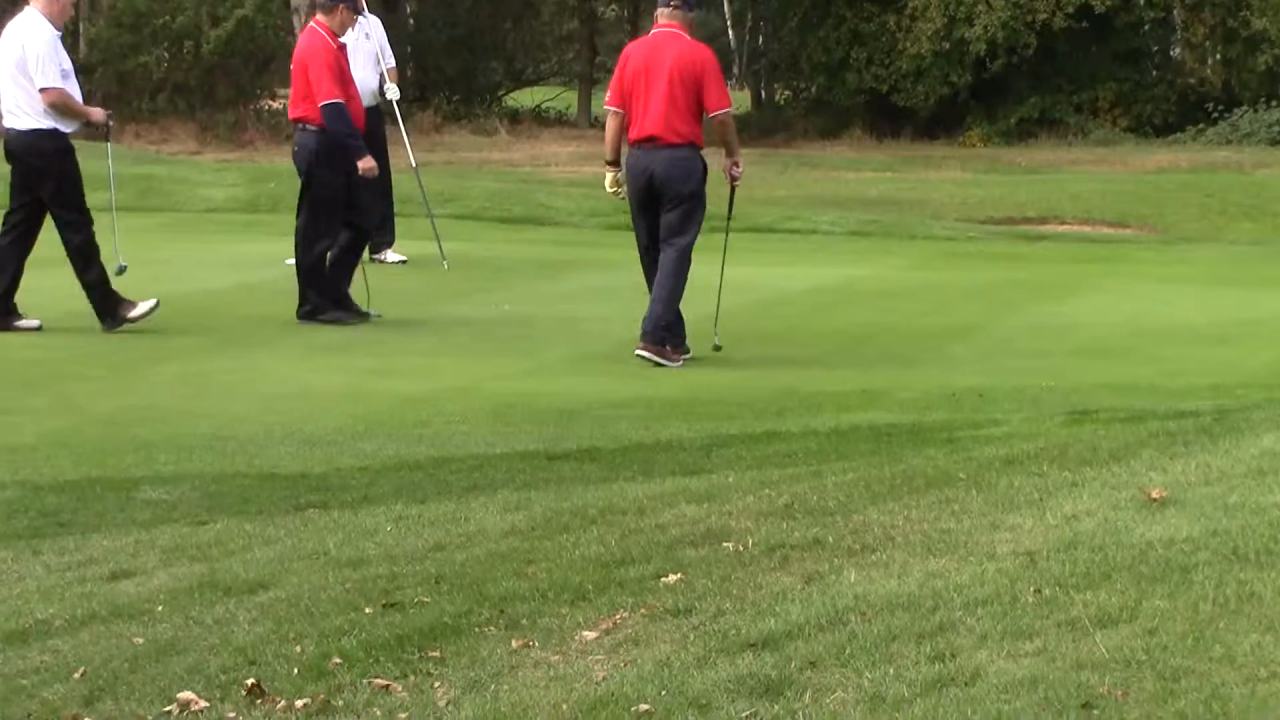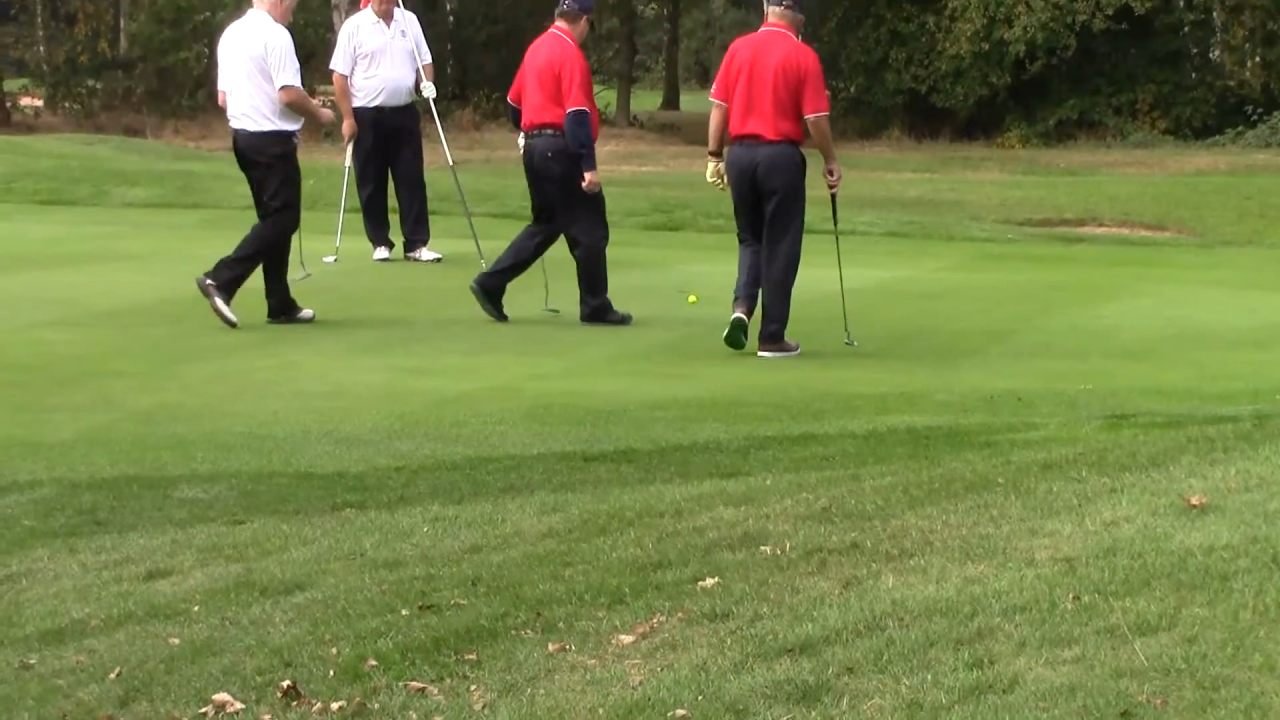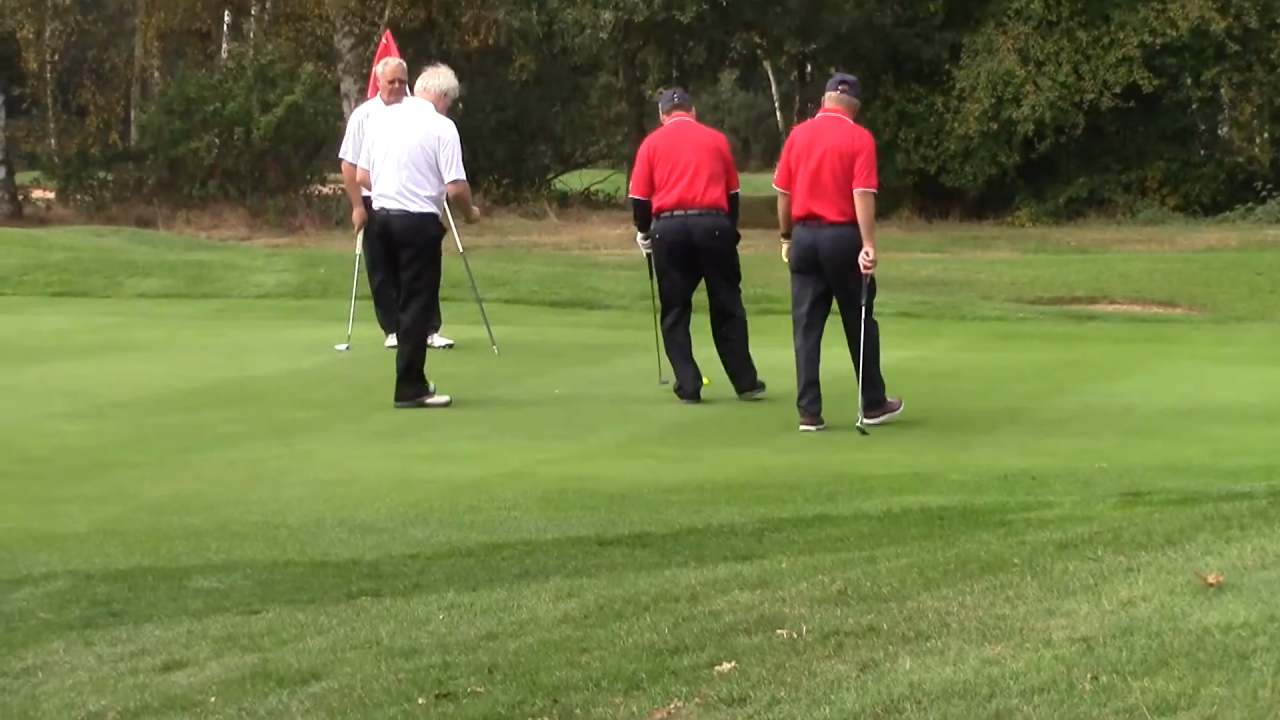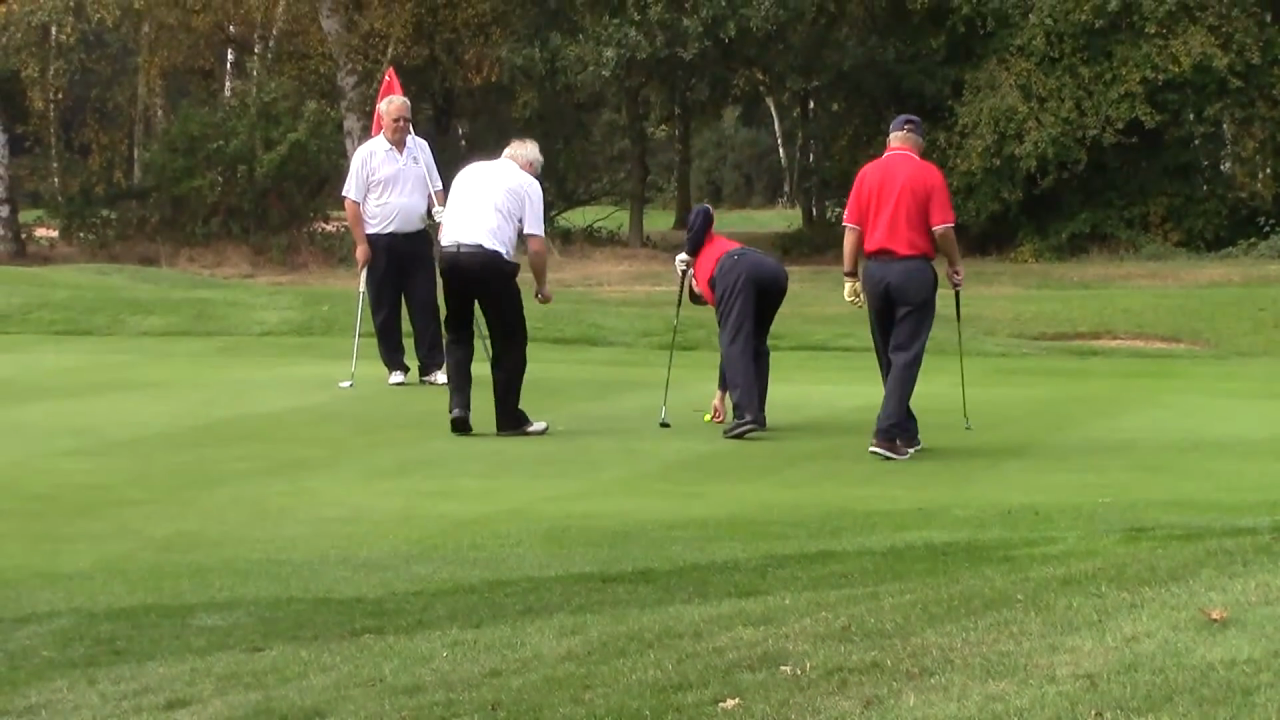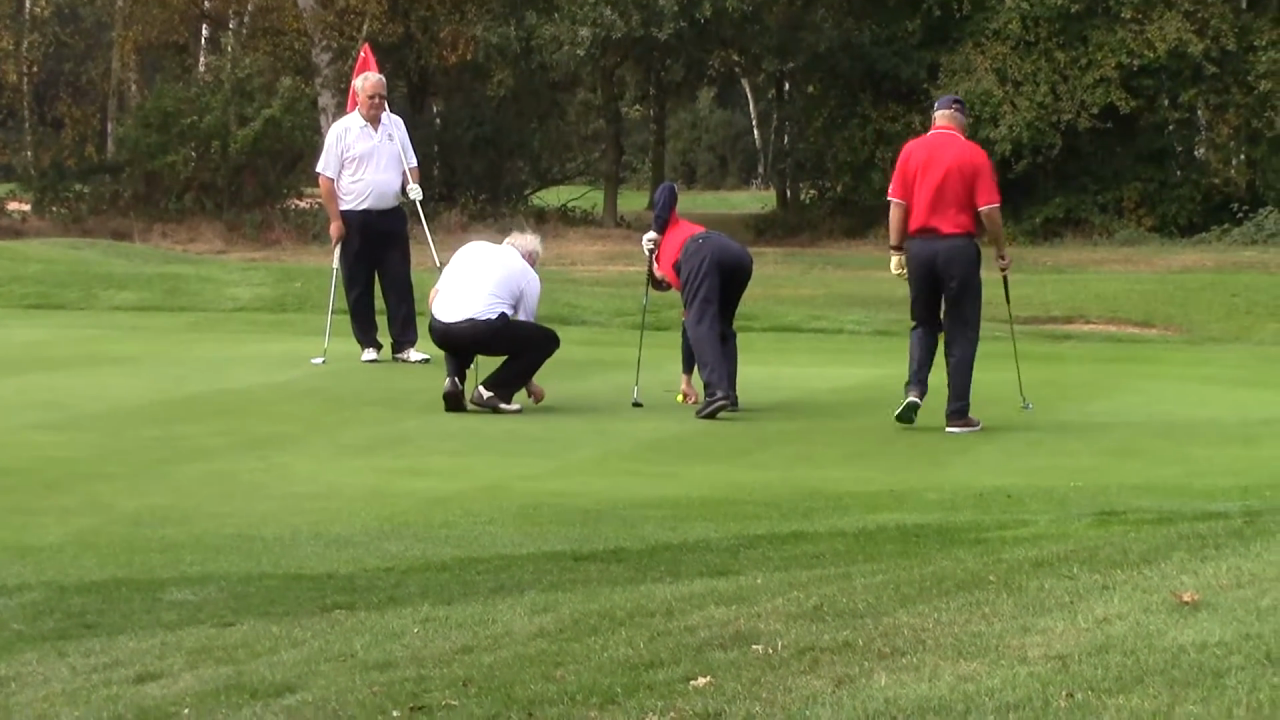
dt=1s
person 1, frame 1
left shoulder: (631, 51)
right shoulder: (700, 54)
left elbow: (614, 114)
right elbow: (720, 115)
left wrist: (612, 166)
right wrist: (732, 155)
left hip: (639, 159)
right hip: (680, 160)
left knee: (653, 253)
right knee: (675, 251)
left ankle: (671, 339)
right ankle: (653, 338)
person 1, frame 2
left shoulder: (738, 48)
right shoulder: (804, 56)
left elbow: (719, 107)
right elbow: (815, 119)
left wrist: (715, 156)
right wrist: (830, 161)
left hip: (740, 154)
right hip: (781, 157)
left knee: (750, 241)
right knee: (780, 248)
left ankle: (741, 307)
right ankle: (771, 337)
person 1, frame 3
left shoulder: (798, 134)
right shoulder: (860, 138)
left elbow: (783, 193)
right elbow: (863, 195)
left wrist: (786, 237)
right wrist: (868, 245)
left hip: (805, 236)
right hip: (843, 237)
left knee: (806, 326)
right knee: (860, 323)
left ankle: (809, 411)
right ankle: (873, 403)
person 1, frame 4
left shoulder: (866, 172)
right shoulder: (929, 173)
left elbow: (852, 229)
right elbow: (943, 229)
left wrist: (851, 276)
right wrist: (955, 265)
left hip: (875, 270)
right hip: (913, 270)
left knee: (889, 354)
right knee: (906, 356)
left ankle: (905, 433)
right ankle: (886, 435)
person 1, frame 5
left shoulder: (911, 149)
right shoulder: (974, 154)
left elbow: (897, 205)
right elbow: (989, 209)
left wrist: (896, 250)
right wrist: (1001, 249)
left hip: (919, 246)
right hip: (958, 248)
left knee: (924, 325)
right knee: (961, 332)
left ankle: (914, 391)
right ankle: (957, 414)
person 2, frame 1
right shoulder: (41, 34)
right elbow: (53, 96)
left wrist: (82, 112)
right wrist: (90, 114)
right hip: (46, 141)
right knee: (77, 223)
right ankle: (111, 310)
person 2, frame 2
left shoulder: (230, 34)
right shoulder: (274, 35)
left elbow: (223, 97)
right elbow: (289, 94)
right wrist: (319, 113)
left hip: (243, 136)
right hip: (271, 140)
left knee: (273, 216)
right knee: (282, 217)
left ankle: (280, 305)
right ankle: (221, 278)
person 2, frame 3
left shoulder: (381, 118)
right shoulder: (441, 126)
left elbow: (362, 176)
right elbow: (455, 187)
right wrist: (470, 211)
left hip: (384, 218)
right hip: (419, 223)
left knee: (407, 301)
right knee: (417, 305)
left ankle: (413, 380)
right ankle: (409, 389)
person 2, frame 4
left shoulder: (469, 170)
right shoulder: (528, 182)
left elbow: (445, 224)
right elbow: (536, 244)
right wrist: (542, 285)
left hip: (448, 254)
right hip: (488, 259)
left knee: (458, 334)
right knee: (510, 339)
left ankle: (459, 407)
right ankle: (510, 420)
person 2, frame 5
left shoulder: (470, 248)
right shoulder: (528, 274)
left elbow: (433, 297)
right elbow: (524, 332)
right wrist: (529, 384)
left hip: (437, 329)
right hip: (479, 329)
right knee: (547, 340)
left ankle: (453, 381)
right ankle: (492, 391)
person 3, frame 1
left shoulder: (323, 42)
right shoulder: (320, 46)
right elbow: (332, 107)
left wrist: (354, 151)
right wrist: (361, 154)
left hip: (332, 146)
right hip: (322, 146)
left knee: (357, 220)
right knee: (319, 227)
left ankle: (336, 296)
right ankle: (312, 306)
person 3, frame 2
left shoulder: (536, 47)
right shoulder: (571, 55)
left elbow: (515, 102)
right elbow: (578, 115)
left wrist: (526, 135)
right wrist: (590, 166)
left hip: (535, 145)
right hip: (560, 148)
left knee: (545, 225)
right knee: (589, 228)
left ankle: (491, 282)
right ankle: (595, 307)
person 3, frame 3
left shoulder: (652, 142)
right shoulder: (717, 138)
left elbow: (639, 198)
right elbow: (732, 193)
left wrist: (644, 233)
right wrist: (724, 228)
left hip: (670, 227)
right hip: (712, 224)
left knee: (674, 312)
right knee: (727, 305)
left ankle: (687, 385)
right ankle: (745, 381)
person 3, frame 4
left shoulder: (706, 247)
left elbow: (703, 213)
right elbow: (734, 343)
left wrist: (688, 253)
right wrist: (720, 394)
left hip: (738, 268)
right hip: (775, 272)
left knee: (735, 343)
right knee: (755, 344)
left ankle: (745, 415)
right ankle: (756, 414)
person 3, frame 5
right shoulder: (682, 281)
left elbow: (668, 190)
right elbow: (689, 327)
left wrist: (655, 231)
left hip: (703, 252)
right hip: (739, 256)
left knee: (701, 324)
right knee: (722, 326)
left ankle: (716, 392)
right ankle: (728, 392)
person 4, frame 1
left shoulder: (373, 24)
left elbow: (388, 65)
left wrist: (391, 85)
left hip: (369, 115)
left knee: (378, 181)
left ankle: (382, 245)
person 4, frame 2
right shoulder: (354, 26)
left elbow: (424, 60)
right elbow: (340, 75)
left wrist: (427, 84)
right wrist: (347, 117)
left hip: (404, 112)
right hip: (367, 115)
left knee: (412, 180)
right knee: (371, 184)
left ankle: (417, 244)
right ankle: (380, 243)
person 4, frame 3
right shoulder: (363, 115)
right elbow: (348, 164)
right wrist: (358, 206)
right knee: (381, 271)
left ankle: (430, 329)
right ankle: (392, 330)
person 4, frame 4
left shoulder: (422, 147)
right shoulder: (367, 153)
left elbow: (435, 187)
right elbow: (352, 201)
left wrist: (439, 208)
right wrist: (362, 243)
left hip: (417, 238)
right hip: (381, 241)
left knee: (426, 305)
right knee: (385, 309)
left ankle: (432, 367)
right ankle: (395, 368)
person 4, frame 5
left shoulder: (397, 124)
right shoulder: (342, 129)
left elbow: (410, 163)
right elbow: (326, 177)
left wrist: (413, 184)
right wrist: (336, 220)
left hip: (391, 216)
right hip: (355, 218)
left knee: (400, 282)
right knee: (359, 286)
left ankle: (405, 345)
right ankle: (368, 345)
